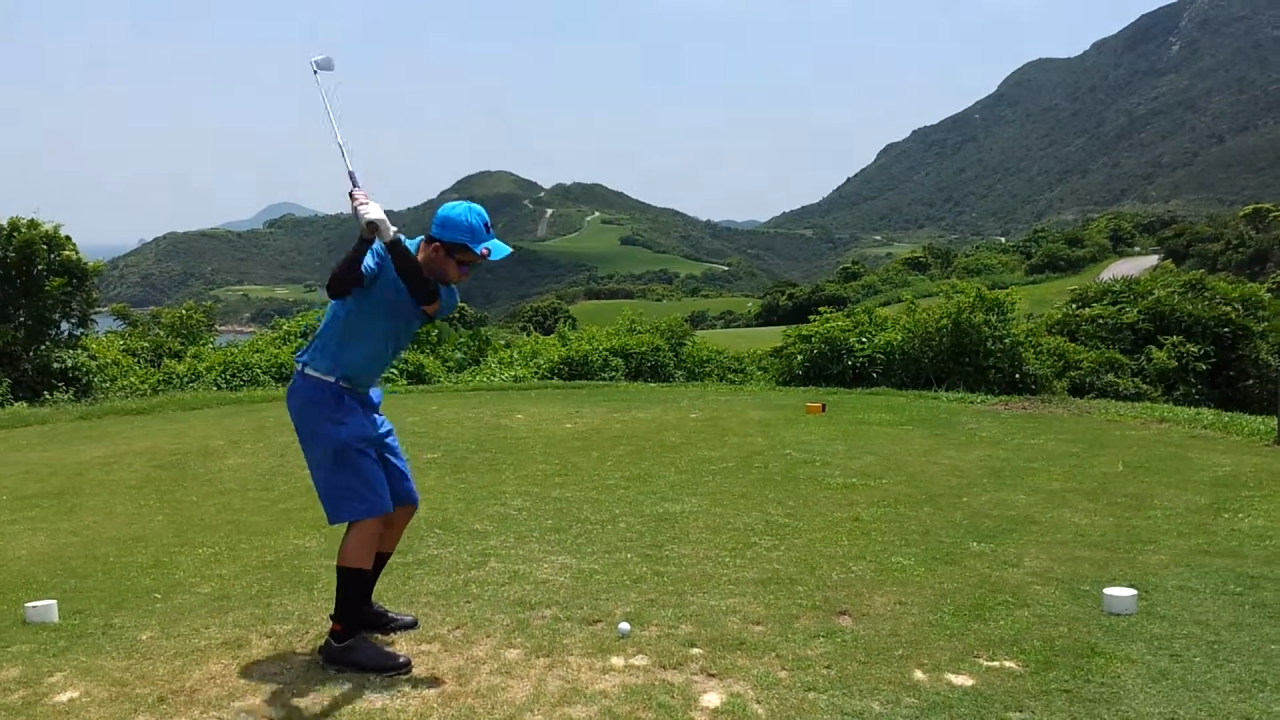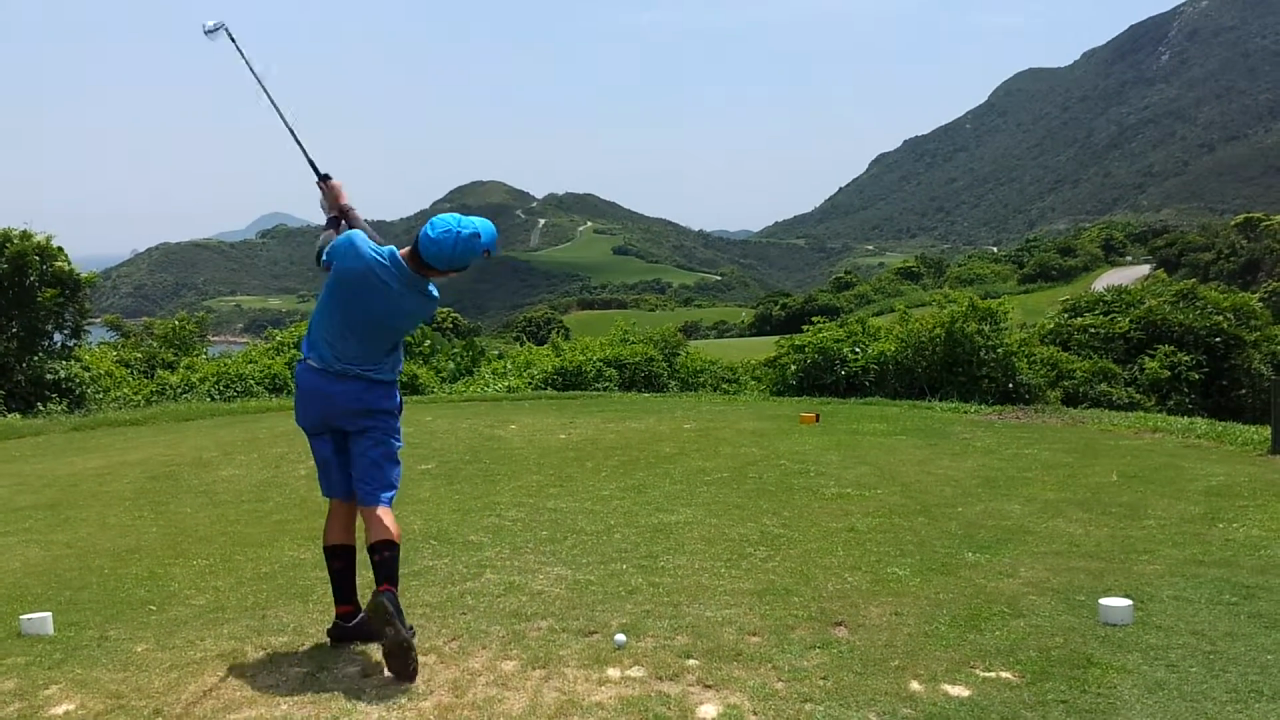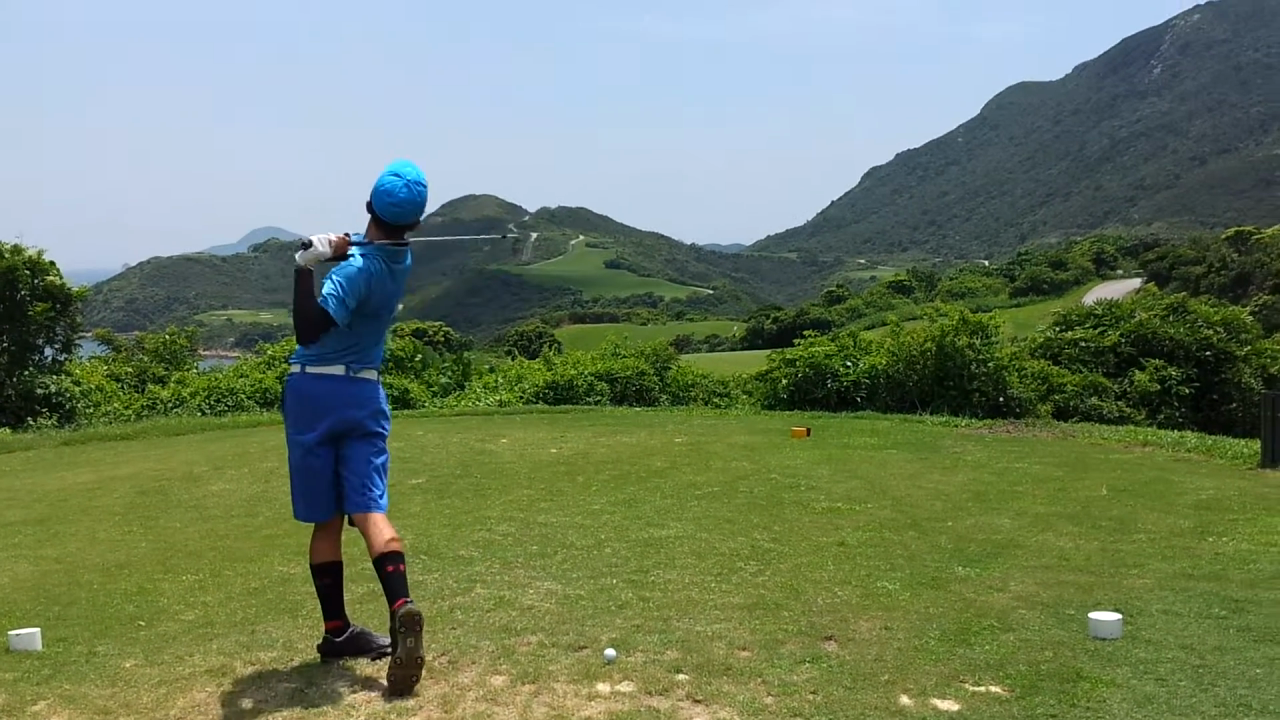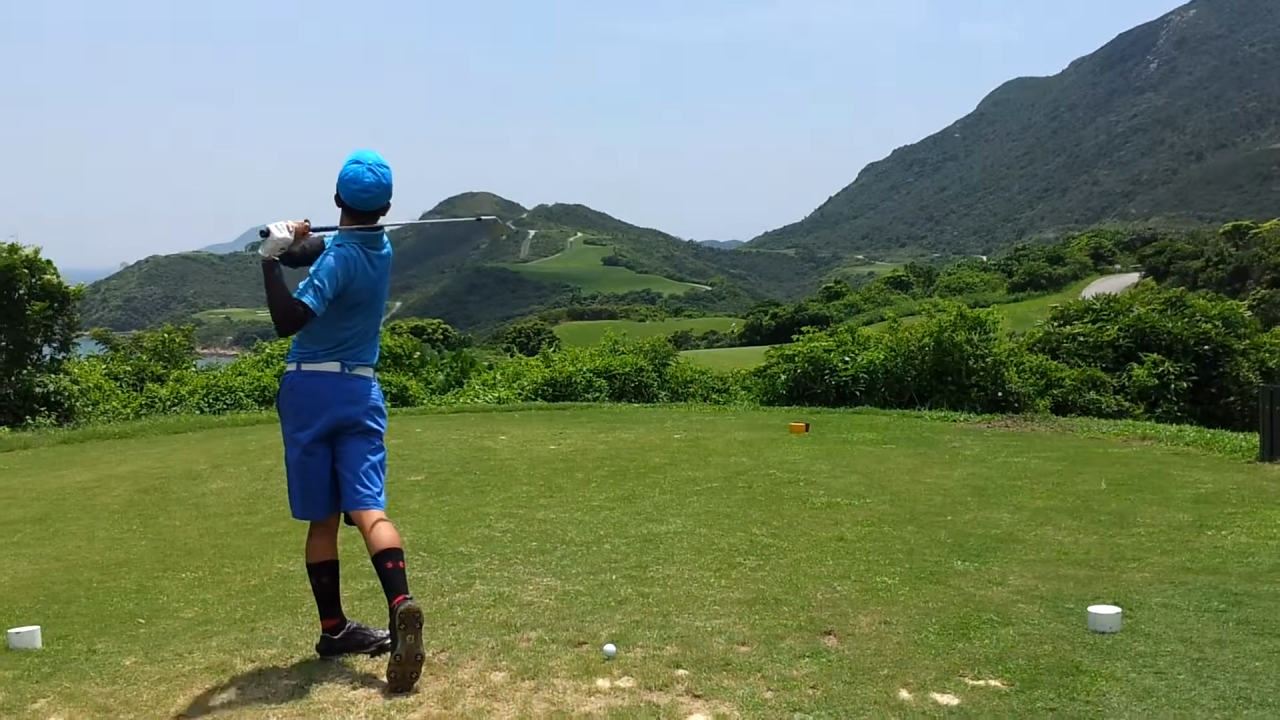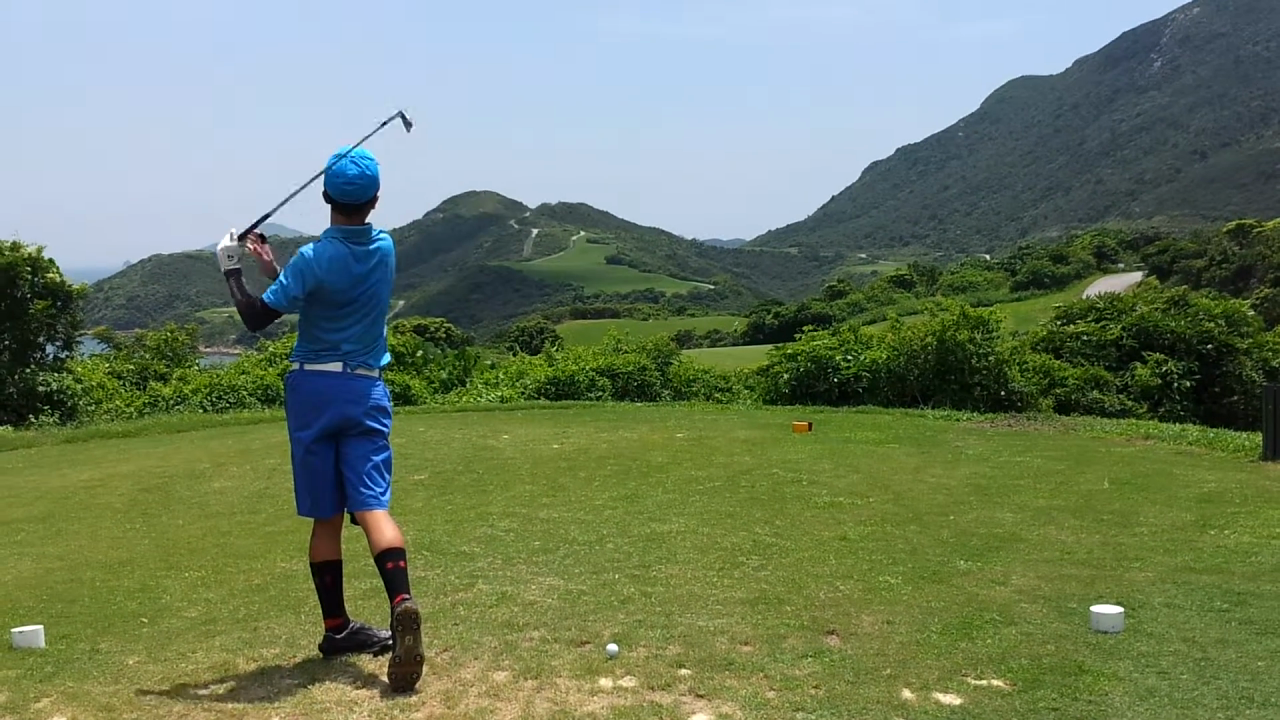
dt=0.4s
person 1, frame 1
left shoulder: (443, 294)
right shoulder: (380, 252)
left elbow: (422, 294)
right elbow: (338, 287)
left wrist: (388, 236)
right wrist: (371, 235)
left hip: (358, 395)
right hip: (321, 393)
left knee: (401, 505)
right knee: (369, 512)
left ankle: (358, 607)
right ankle: (344, 637)
person 1, frame 2
left shoulder: (353, 250)
right shoulder: (422, 301)
left elbow: (325, 256)
left wrist: (336, 214)
right wrist: (344, 210)
left hip: (315, 387)
right hip: (370, 398)
left knee: (342, 498)
right knee: (375, 502)
left ankle: (347, 615)
right ankle: (385, 601)
person 1, frame 3
left shoulder: (359, 269)
right shoulder: (398, 256)
left elbow: (308, 331)
right elbow: (356, 247)
left wrist: (309, 262)
right wrist: (330, 251)
left hip: (312, 393)
right hip: (362, 394)
left knee: (326, 518)
right knee: (370, 510)
left ankle: (336, 630)
right ankle: (401, 609)
person 1, frame 4
left shoulder: (339, 257)
right shoulder: (379, 247)
left elbow: (287, 322)
right elbow: (316, 252)
left wrist: (272, 256)
right wrist: (291, 244)
left hip: (310, 390)
right hip: (359, 390)
left knee: (322, 516)
right knee: (367, 507)
left ankle: (334, 628)
right ankle: (401, 604)
person 1, frame 5
left shoulder: (314, 258)
right shoulder: (384, 248)
left elbow: (255, 317)
left wrist: (231, 267)
right wrist: (275, 269)
left hip: (313, 389)
right hip: (365, 389)
left knee: (325, 515)
right knee: (373, 505)
left ankle: (337, 627)
right ankle: (402, 603)
